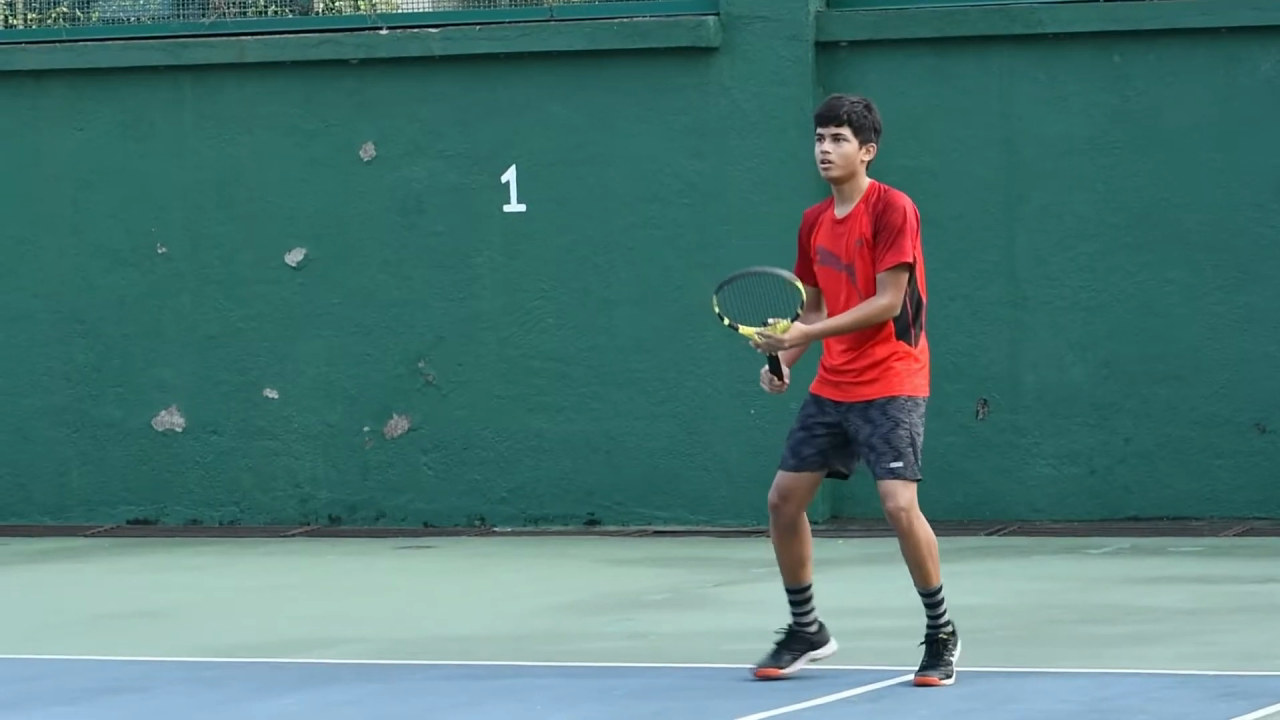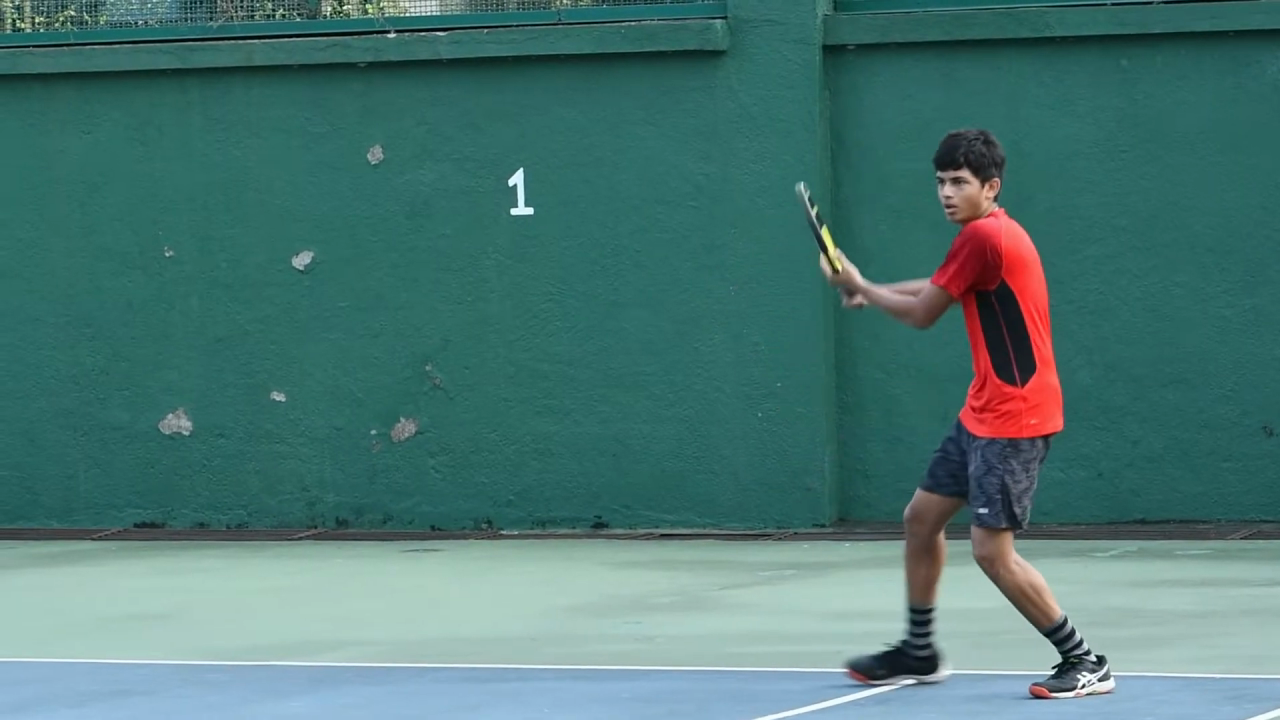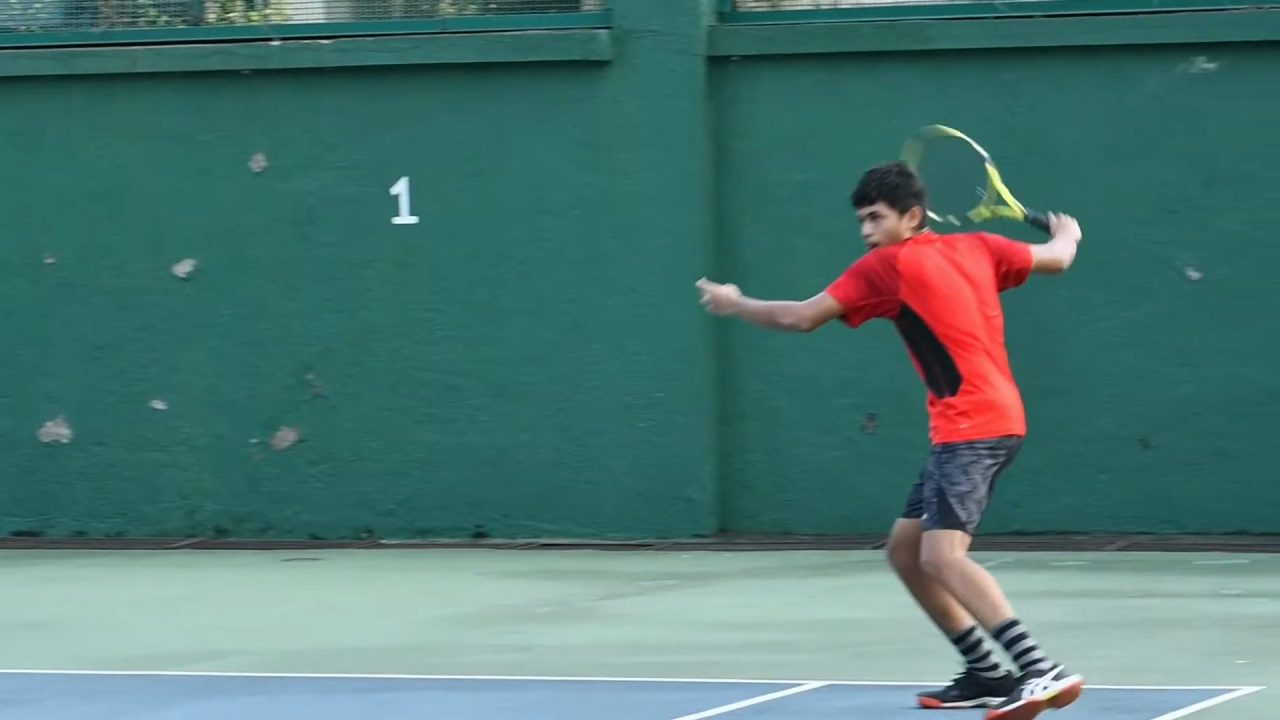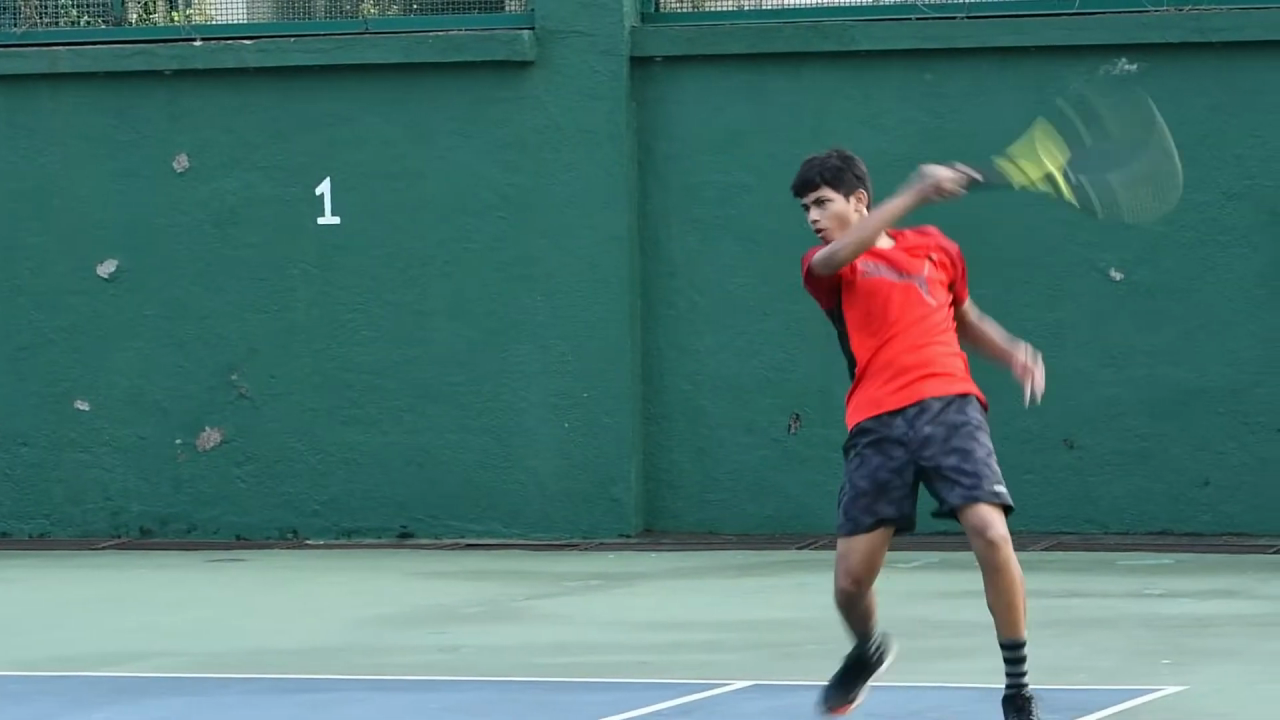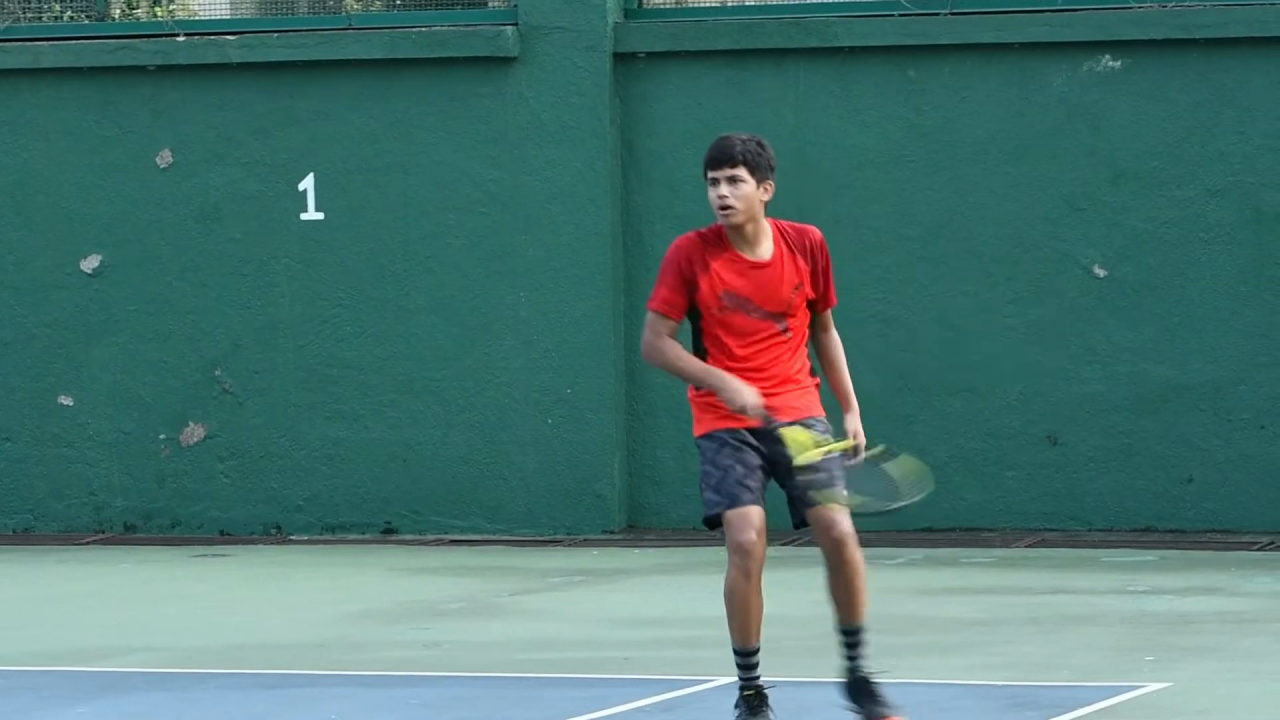
dt=1s
person 1, frame 1
left shoulder: (893, 207)
right shoulder: (813, 222)
left elbow: (889, 301)
left wrist: (809, 333)
right wrist: (785, 356)
left hip: (891, 384)
right hip: (832, 387)
left knee: (899, 506)
right knee: (783, 500)
left ankle: (941, 634)
right ankle: (806, 630)
person 1, frame 2
left shoulder: (983, 236)
right shoulder: (990, 234)
left elbow: (923, 315)
right elbow: (939, 290)
left wrist: (861, 286)
right wrist: (873, 290)
left hip: (1014, 420)
right hip: (981, 414)
left knee: (992, 552)
right knee: (921, 517)
left ankle: (1086, 662)
right ankle: (919, 649)
person 1, frame 3
left shoulder: (886, 266)
right shoulder: (978, 246)
left elbow: (801, 318)
right elbow: (1056, 259)
left wrist: (735, 304)
right wrist: (1067, 231)
left hip: (971, 428)
right hip: (989, 423)
left knee: (943, 556)
right knee: (903, 551)
left ankle: (1041, 671)
right ankle: (986, 672)
person 1, frame 4
left shoulder: (933, 247)
right shoulder: (823, 265)
left elbow: (968, 320)
right elbow: (841, 252)
left wrist: (1015, 351)
right wrist: (914, 192)
left hip: (951, 407)
right hip: (879, 423)
left knee: (990, 535)
right knee: (851, 578)
right ankle: (866, 652)
person 1, frame 5
left shoulder: (807, 243)
right shoulder: (689, 253)
left elbow: (822, 330)
right elbow: (654, 345)
left wrist: (850, 408)
right wrist: (725, 385)
left hip: (799, 417)
right hip: (726, 424)
left knee: (839, 532)
right knee: (746, 540)
